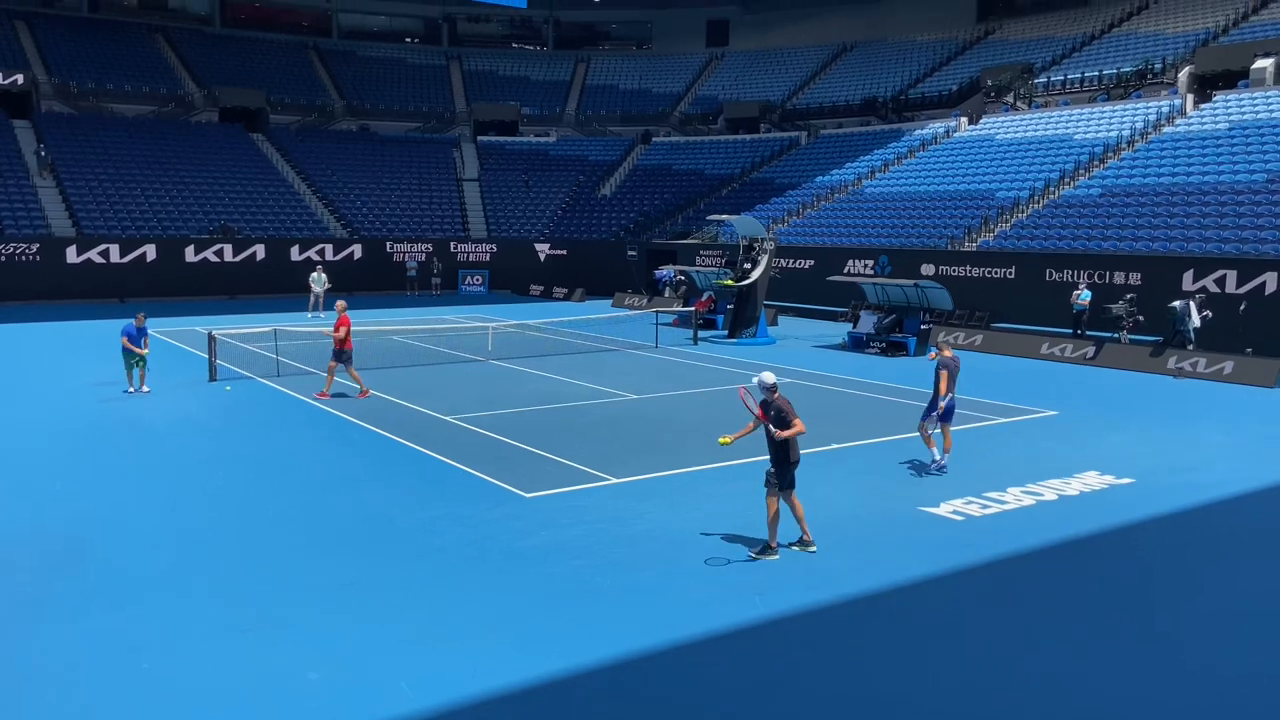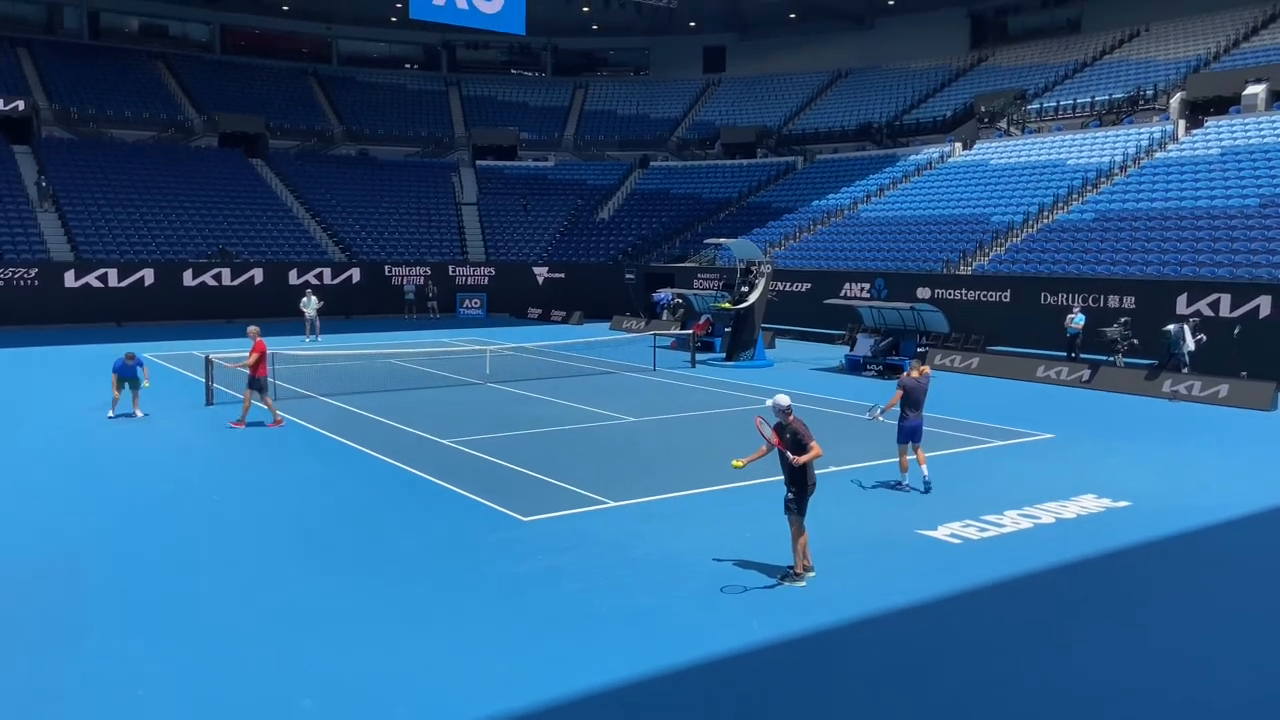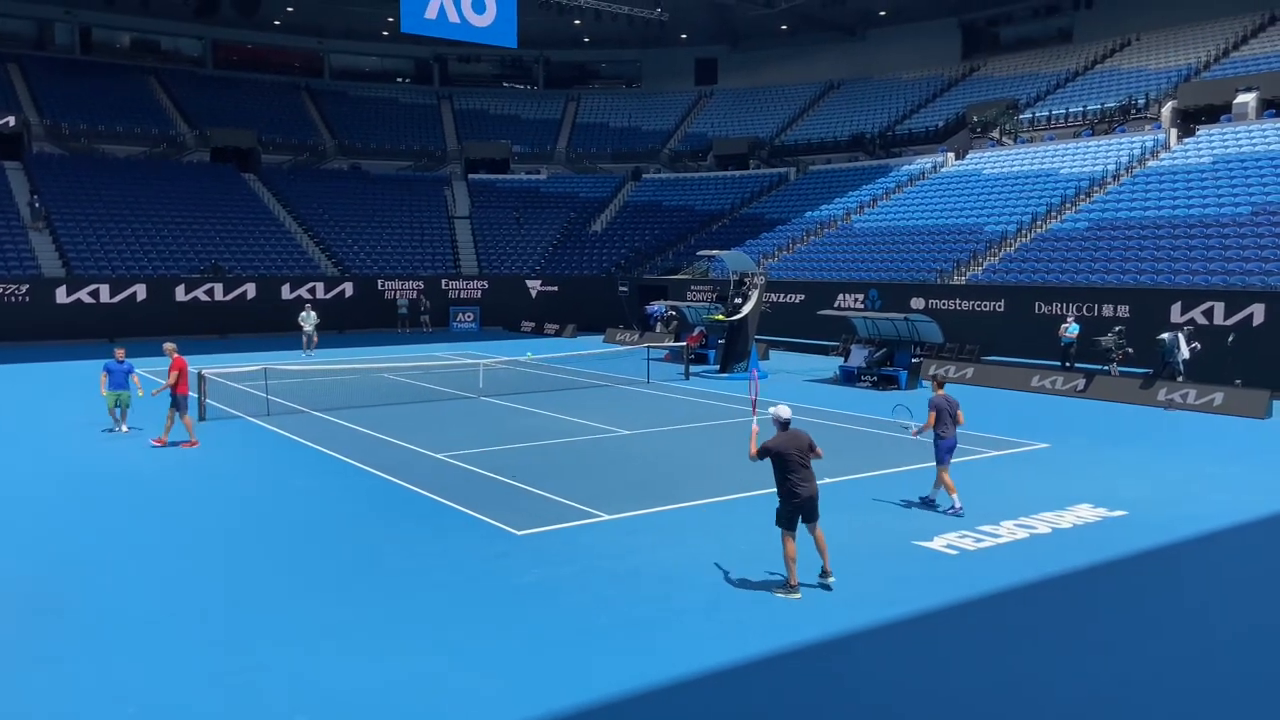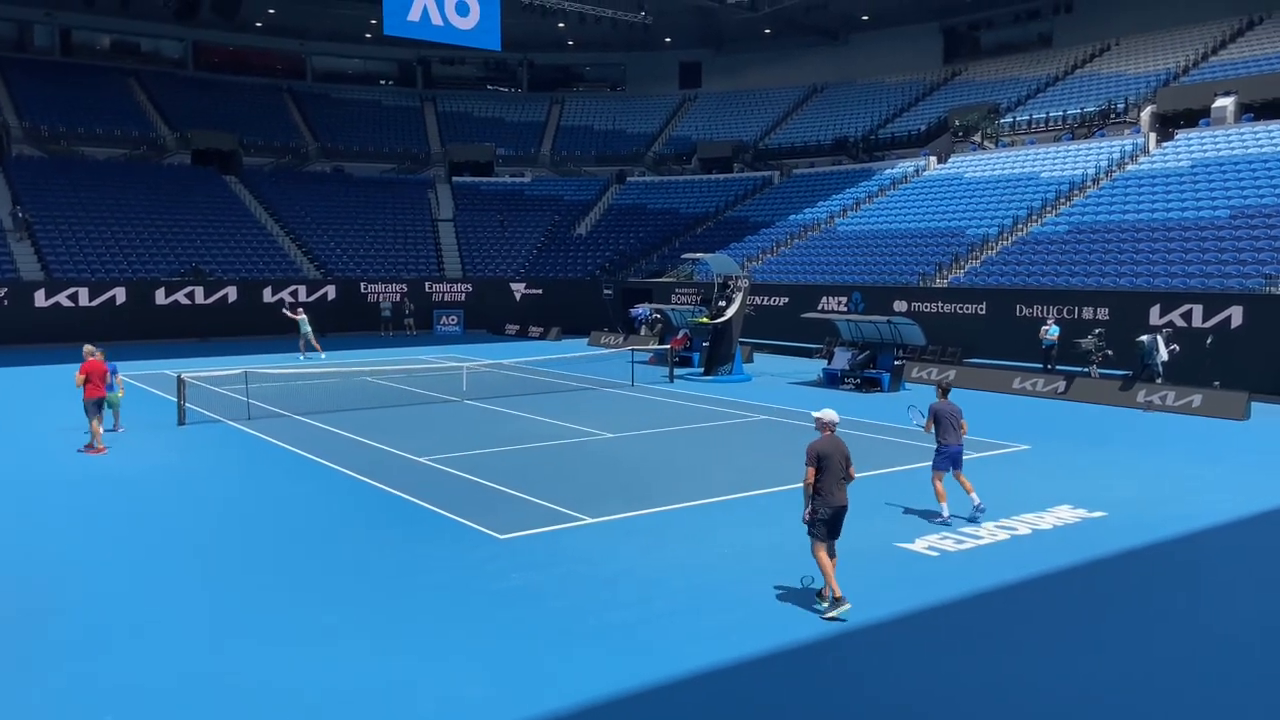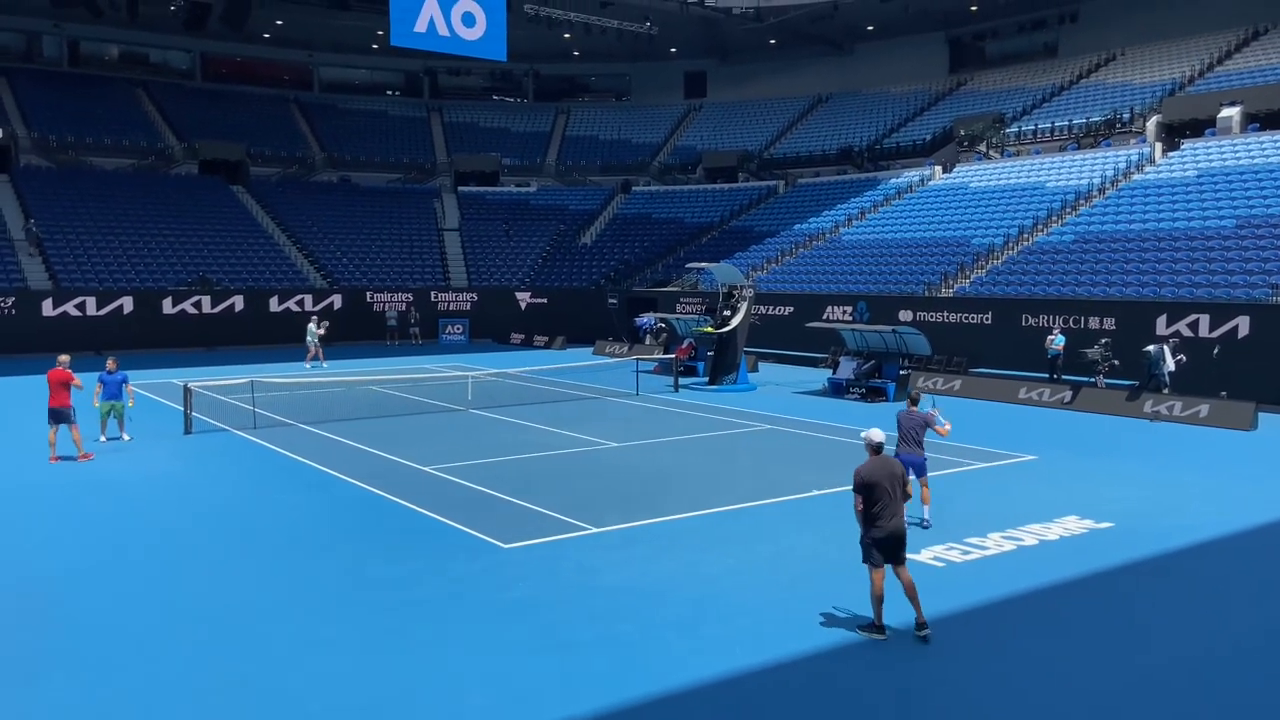
dt=1s
person 1, frame 1
left shoulder: (782, 405)
right shoulder: (764, 404)
left elbow: (800, 427)
right elbow: (755, 424)
left wrist: (785, 434)
right wrist: (734, 437)
left hip: (785, 459)
right hip: (783, 459)
left knee: (771, 499)
right knee: (789, 498)
left ankle: (770, 548)
right ankle: (807, 539)
person 1, frame 2
left shoulder: (798, 428)
right shoulder: (779, 427)
left elbow: (818, 451)
right elbow: (767, 447)
left wrist: (802, 459)
right wrist: (746, 460)
left hip: (802, 484)
right hip: (793, 482)
left knee: (795, 524)
right knee: (798, 523)
left ankle: (798, 574)
right ankle: (807, 565)
person 1, frame 3
left shoulder: (772, 445)
right shoulder: (803, 435)
left elbow: (753, 456)
right elbow: (819, 454)
left wrist: (753, 434)
left hip: (791, 497)
right hip: (811, 491)
left knee: (788, 538)
right knee: (814, 529)
left ankle: (792, 585)
right ankle: (827, 571)
person 1, frame 4
left shoulder: (815, 446)
right shoulder: (842, 445)
left elbow: (808, 481)
right elbow: (851, 476)
left wrist: (806, 506)
left hip: (823, 505)
right hip: (842, 504)
left knee: (819, 551)
right knee: (830, 548)
left ankle: (838, 597)
right ankle: (825, 594)
person 1, frame 5
left shoulder: (862, 471)
right shoulder: (897, 465)
left elbow: (858, 507)
right elbow: (908, 493)
left wrist: (862, 527)
left hip: (874, 531)
right hip: (898, 528)
left knee: (877, 577)
right knee: (902, 573)
left ankle: (877, 626)
right ankle: (921, 621)
